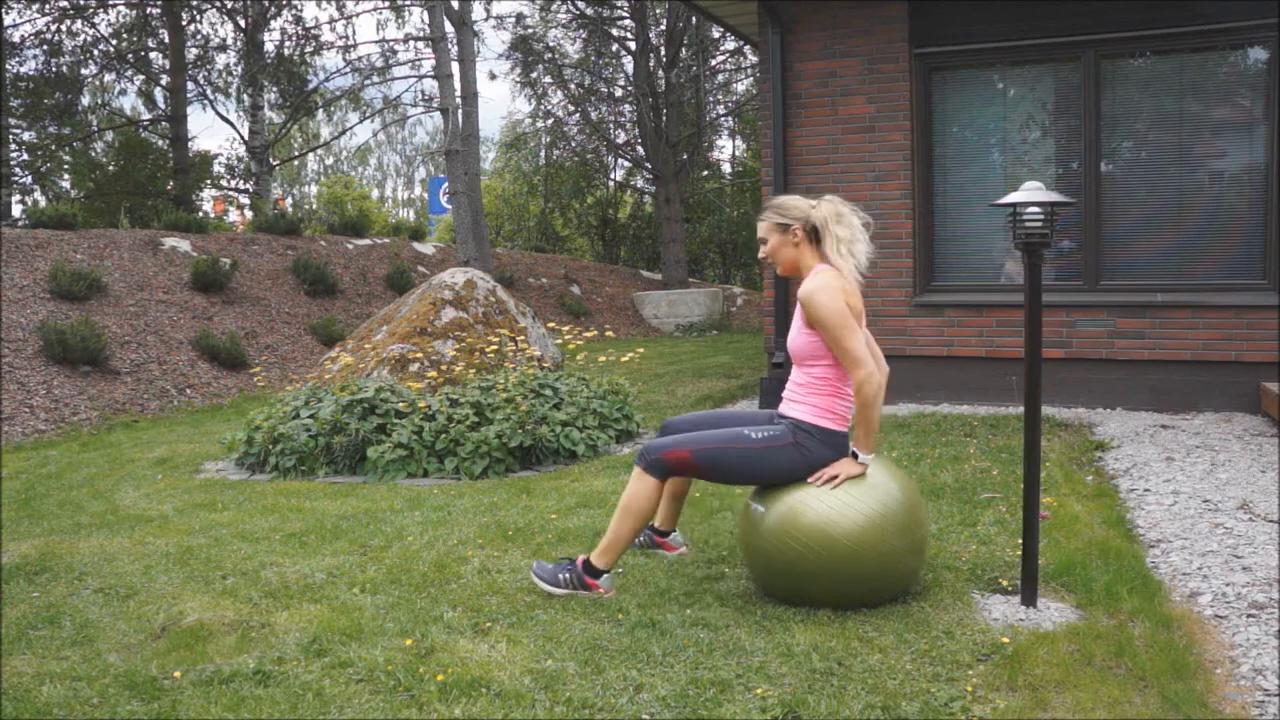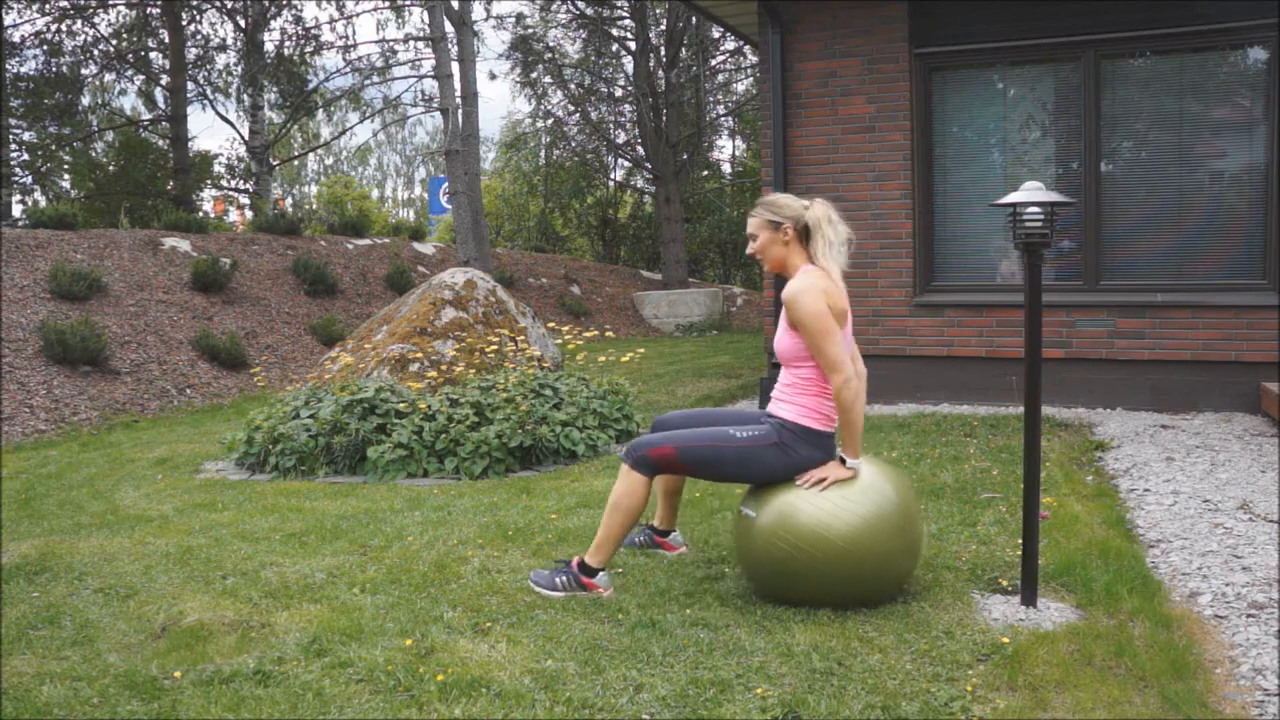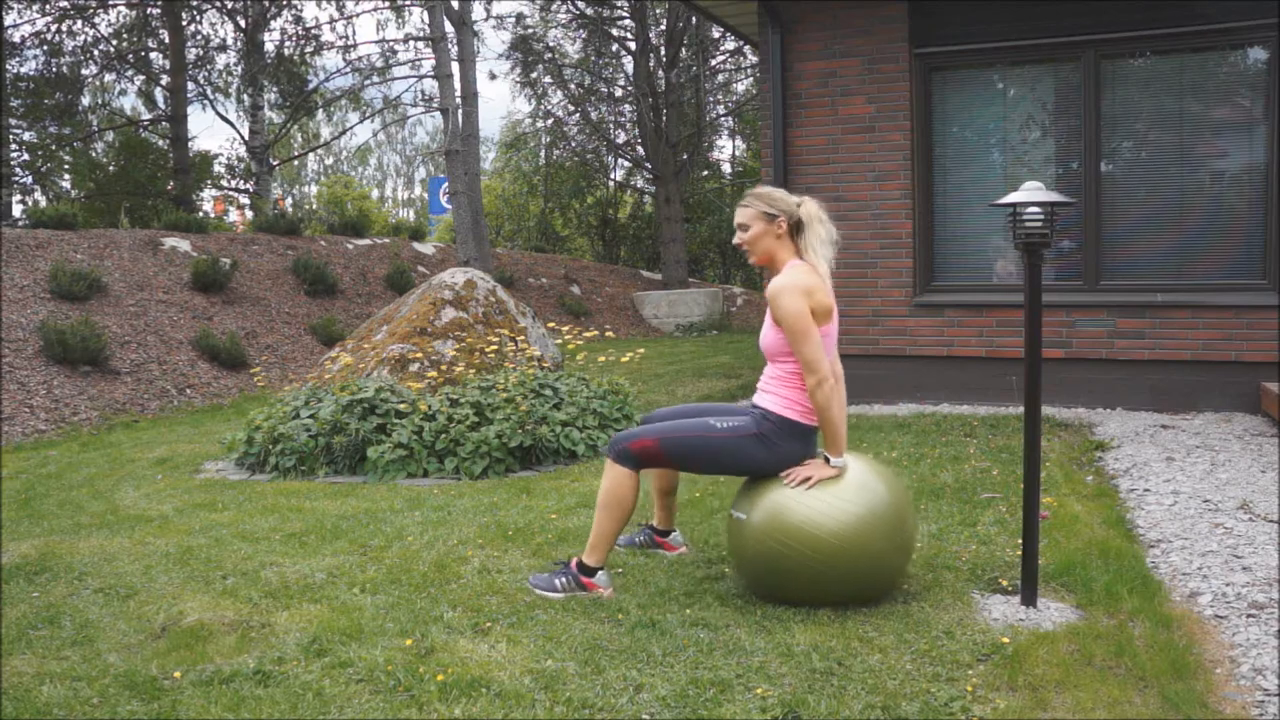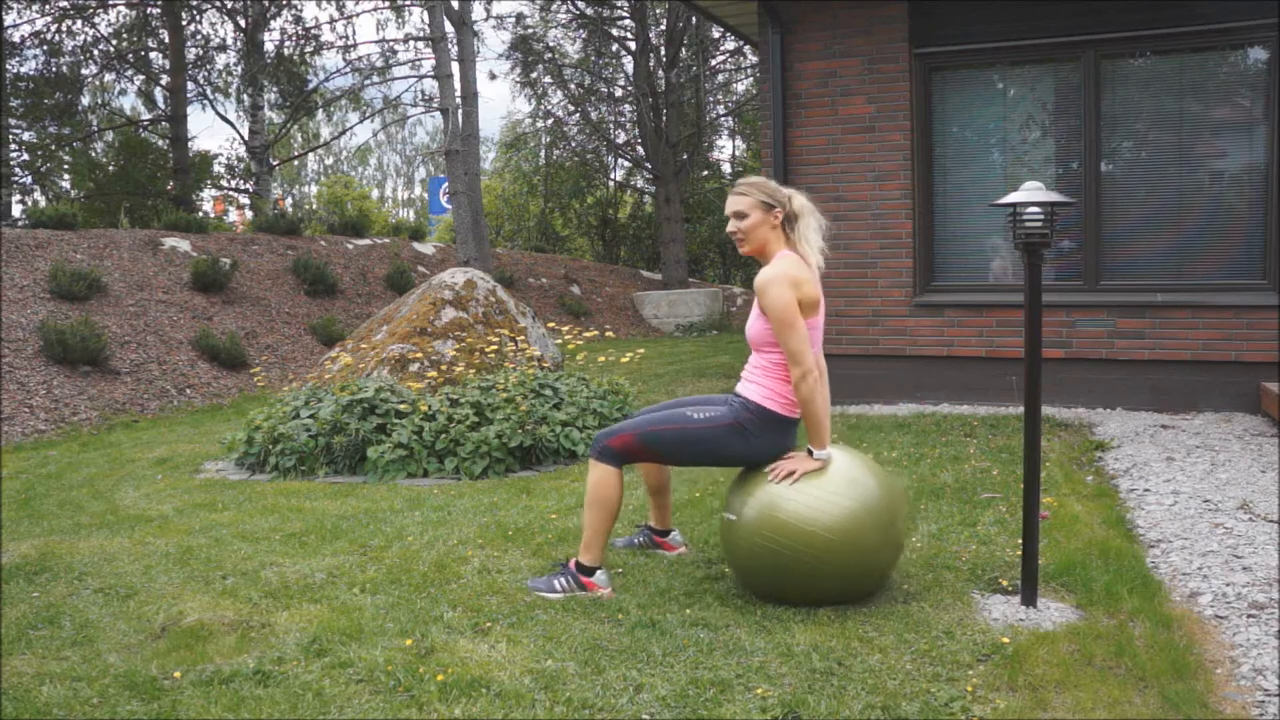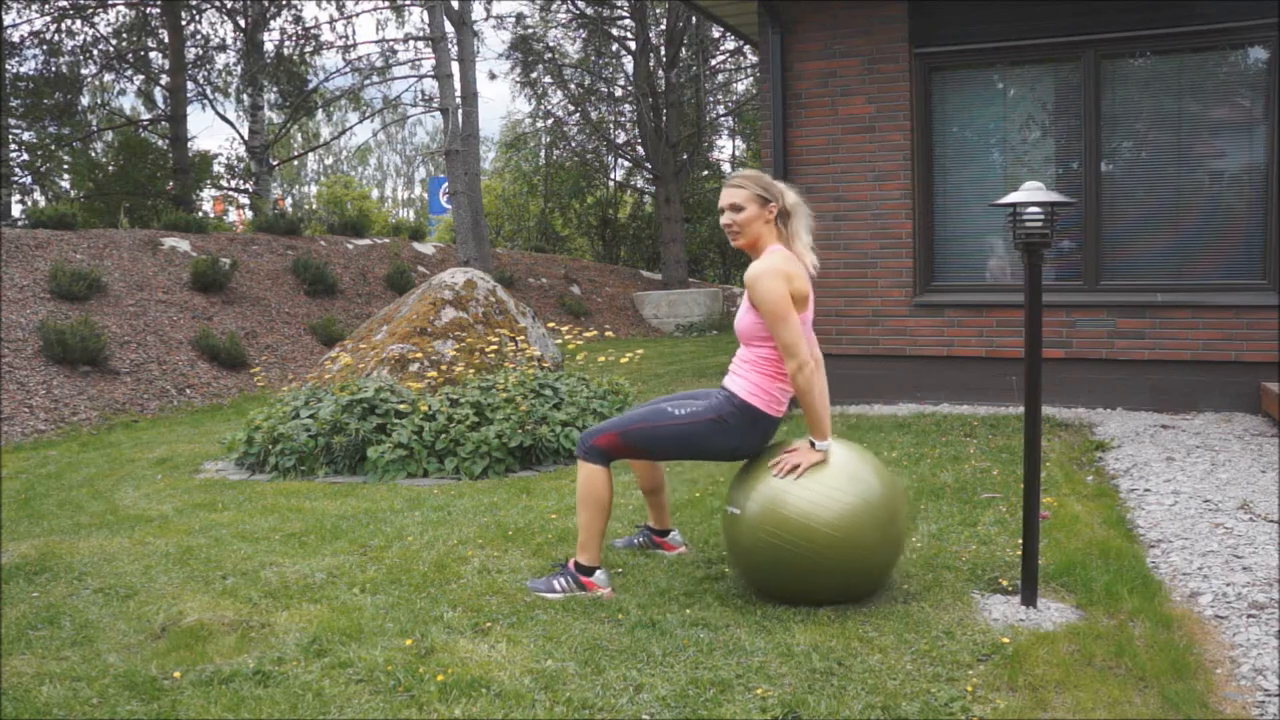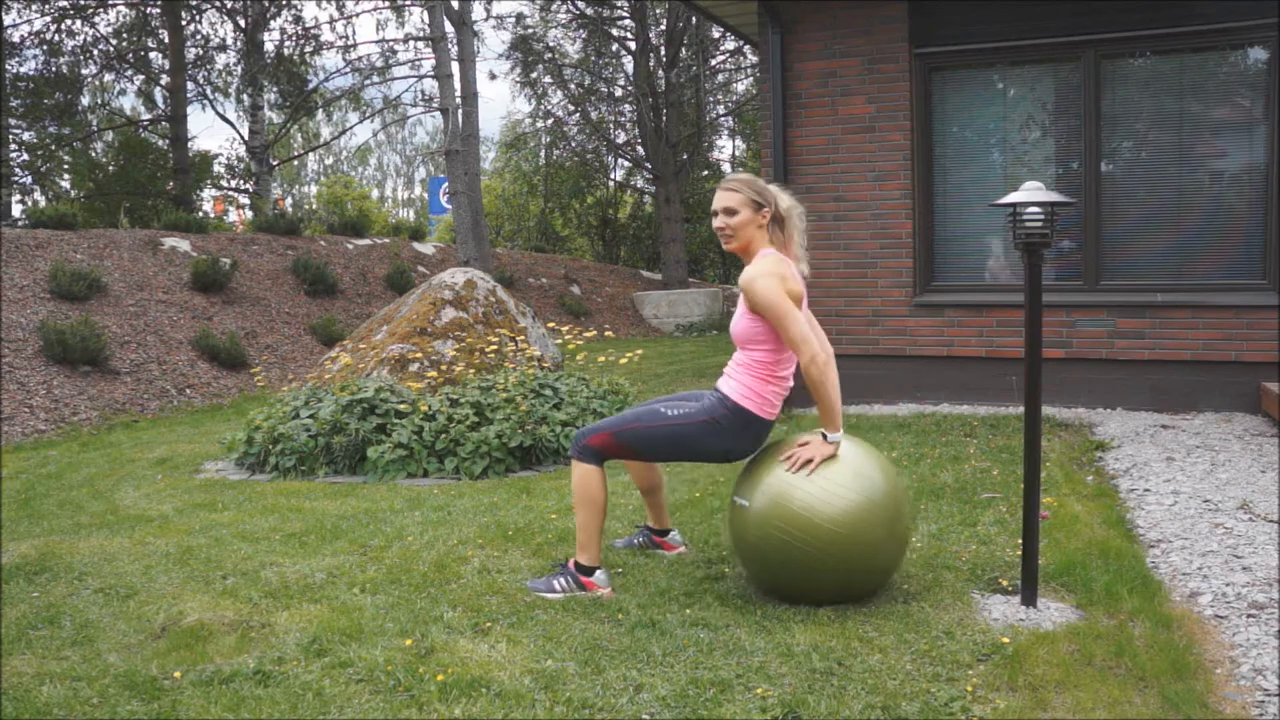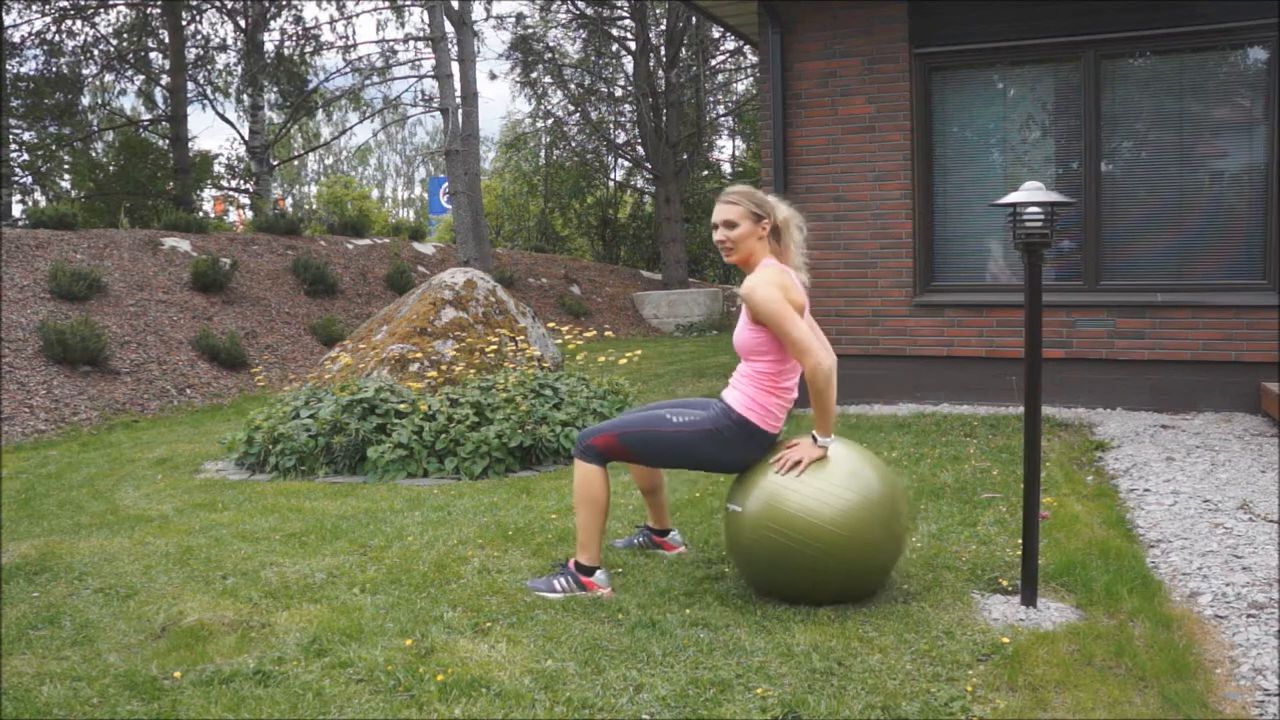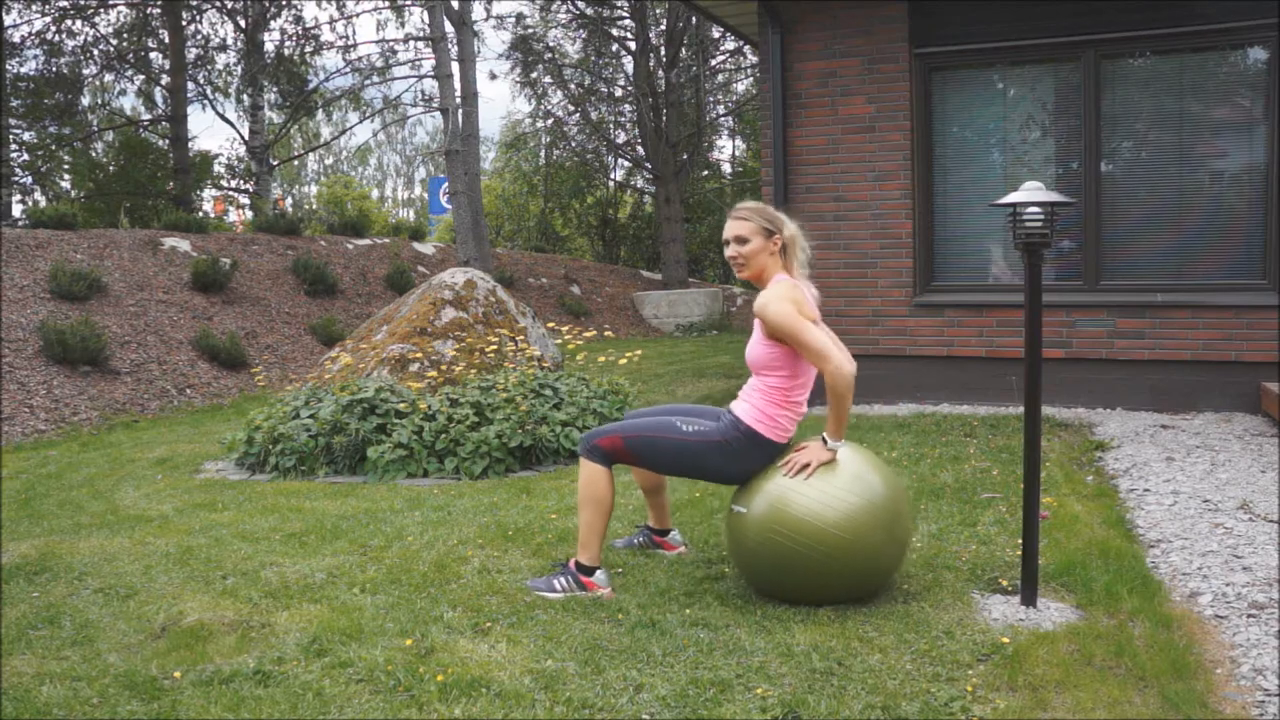
dt=0.1s
person 1, frame 1
left shoulder: (818, 289)
right shoulder: (829, 285)
left elbow: (869, 377)
right elbow: (880, 368)
left wrist: (860, 457)
right wrist: (859, 443)
left hip: (805, 443)
right hip: (794, 427)
left knee: (656, 457)
right knee: (671, 432)
left ankle: (593, 573)
right ankle: (663, 531)
person 1, frame 2
left shoulder: (803, 290)
right shoulder: (815, 283)
left elbow: (842, 381)
right elbow: (856, 372)
left wrist: (849, 462)
right wrist: (848, 446)
left hip: (790, 443)
right hip: (786, 429)
left knee: (642, 454)
right knee: (664, 427)
left ankle: (589, 571)
right ankle: (663, 532)
person 1, frame 3
left shoulder: (786, 285)
right shoulder: (803, 279)
left elbow: (820, 381)
right elbow: (833, 372)
left wrist: (833, 460)
right wrist: (834, 445)
left hip: (774, 435)
right hip: (770, 422)
left knee: (625, 447)
right knee: (652, 425)
left ankle: (589, 572)
right ankle: (663, 533)
person 1, frame 4
left shoulder: (774, 277)
right shoulder: (791, 270)
left elbow: (805, 372)
right elbow: (816, 364)
left wrist: (816, 453)
right wrist: (821, 443)
left hip: (751, 425)
right hip: (754, 413)
left knee: (607, 446)
right knee: (636, 428)
left ankle: (587, 572)
right ankle: (663, 533)
person 1, frame 5
left shoulder: (765, 271)
right shoulder: (782, 264)
left elbow: (801, 364)
right elbow: (813, 357)
left wrist: (818, 445)
right wrist: (819, 434)
left hip: (735, 417)
right hip: (738, 404)
left knee: (593, 444)
right knee: (630, 425)
left ankle: (587, 572)
right ankle: (662, 532)
person 1, frame 6
left shoulder: (758, 274)
right shoulder: (777, 267)
left elbow: (814, 358)
right elbow: (822, 350)
left wrist: (829, 437)
right wrist: (830, 428)
left hip: (729, 420)
right hip: (733, 406)
left knee: (587, 444)
right knee: (623, 422)
left ankle: (587, 573)
right ankle: (661, 532)
person 1, frame 7
left shoulder: (759, 285)
right shoulder: (777, 276)
left elbow: (819, 364)
right elbow: (827, 355)
left wrist: (821, 440)
right wrist: (821, 432)
left hip: (732, 431)
right hip: (737, 418)
left knee: (590, 444)
right knee: (625, 426)
left ankle: (587, 572)
right ankle: (661, 532)
person 1, frame 8
left shoulder: (772, 303)
right shoulder: (791, 292)
left elbow: (843, 371)
right elbow: (838, 362)
left wrist: (828, 444)
right wrist: (827, 436)
left hip: (740, 445)
right hip: (742, 427)
left knee: (596, 444)
right knee: (629, 422)
left ankle: (587, 574)
right ankle: (662, 533)
